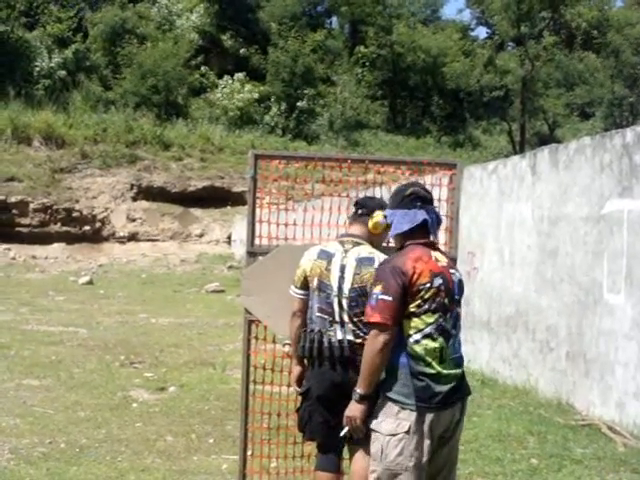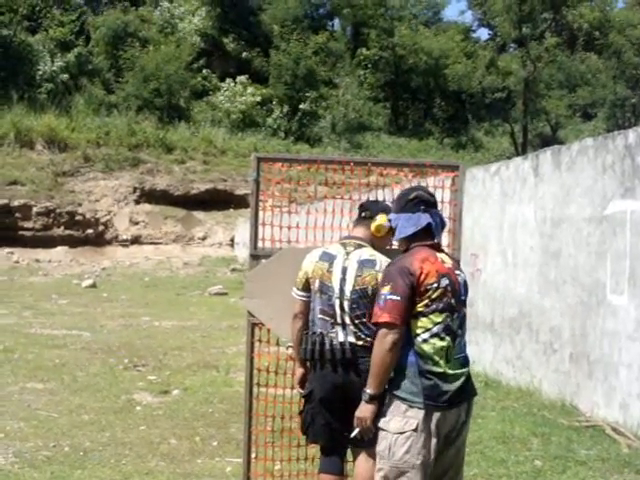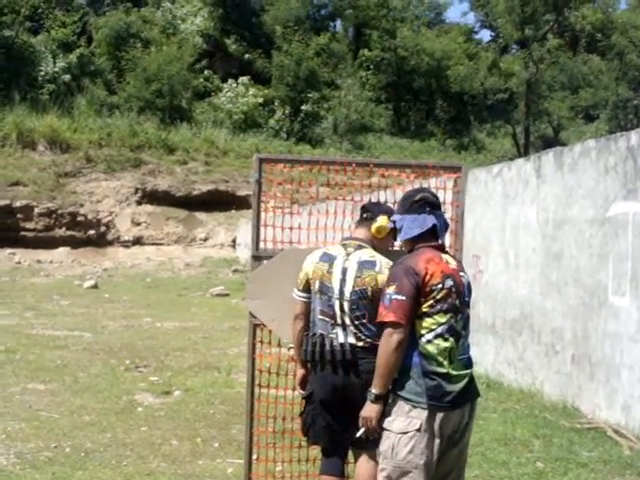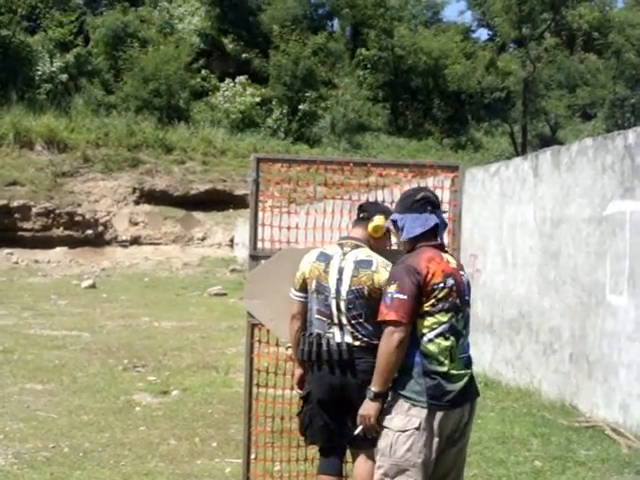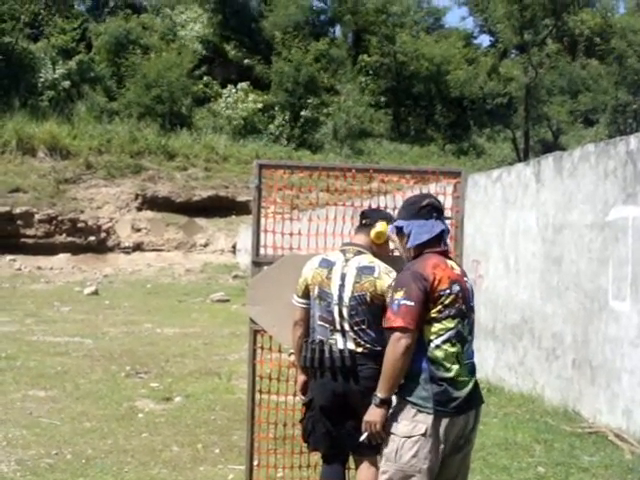
dt=0.2s
person 1, frame 1
left shoulder: (397, 266)
right shoulder: (449, 268)
left elbow: (381, 337)
left wrist: (360, 397)
left hip: (409, 401)
right hip: (451, 397)
person 1, frame 2
left shoulder: (404, 267)
right shoulder: (453, 268)
left elbow: (390, 337)
left wrist: (370, 397)
left hip: (416, 400)
right hip: (458, 396)
person 1, frame 3
left shoulder: (409, 267)
right shoulder: (457, 268)
left elbow: (395, 336)
left wrist: (376, 396)
left hip: (419, 401)
right hip: (461, 397)
person 1, frame 4
left shoulder: (410, 266)
right shoulder: (456, 267)
left elbow: (396, 335)
left wrist: (375, 394)
left hip: (419, 400)
right hip: (460, 397)
person 1, frame 5
left shoulder: (416, 273)
right shoulder: (458, 274)
left elbow: (402, 341)
left wrist: (380, 401)
left hip: (425, 406)
right hip: (465, 403)
person 2, frame 1
left shoulder: (313, 257)
right shoulder: (381, 265)
left elbow: (298, 314)
left wrist: (297, 361)
left hip: (322, 362)
left knee: (327, 445)
right knee: (362, 443)
person 2, frame 2
left shoulder: (315, 259)
right shoulder: (383, 268)
left elbow: (300, 316)
left wrist: (299, 363)
left hip: (324, 365)
right hip: (365, 365)
left knee: (330, 447)
right knee: (366, 446)
person 2, frame 3
left shoulder: (315, 260)
right shoulder: (384, 269)
left elbow: (301, 317)
left wrist: (301, 364)
left hip: (324, 365)
right hip: (366, 366)
left knee: (331, 449)
right knee: (366, 448)
person 2, frame 4
left shoulder: (312, 259)
right shoulder: (381, 268)
left elbow: (298, 316)
left wrist: (299, 363)
left hip: (321, 365)
right hip: (363, 365)
left knee: (329, 449)
right knee: (364, 447)
person 2, frame 5
left shoulder: (314, 266)
right shoulder: (383, 275)
left elbow: (300, 323)
left wrist: (302, 370)
left hip: (324, 371)
right hip: (366, 372)
left knee: (332, 455)
right knee: (366, 455)
